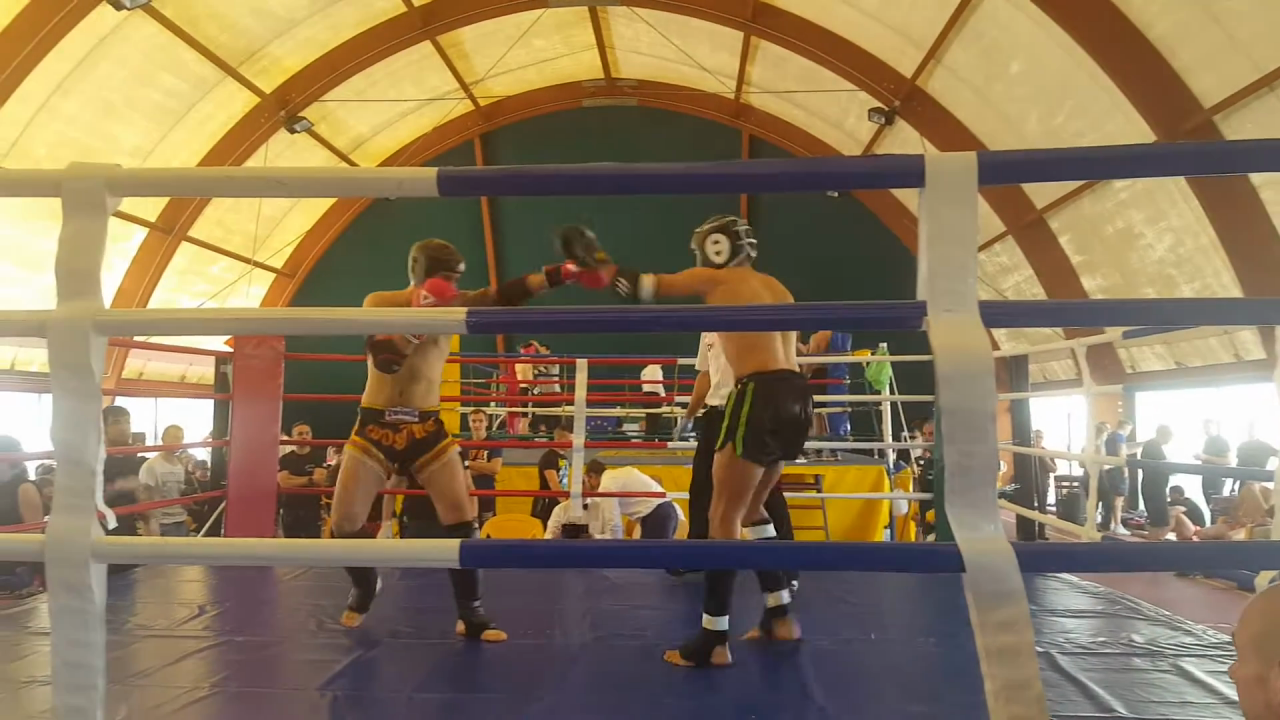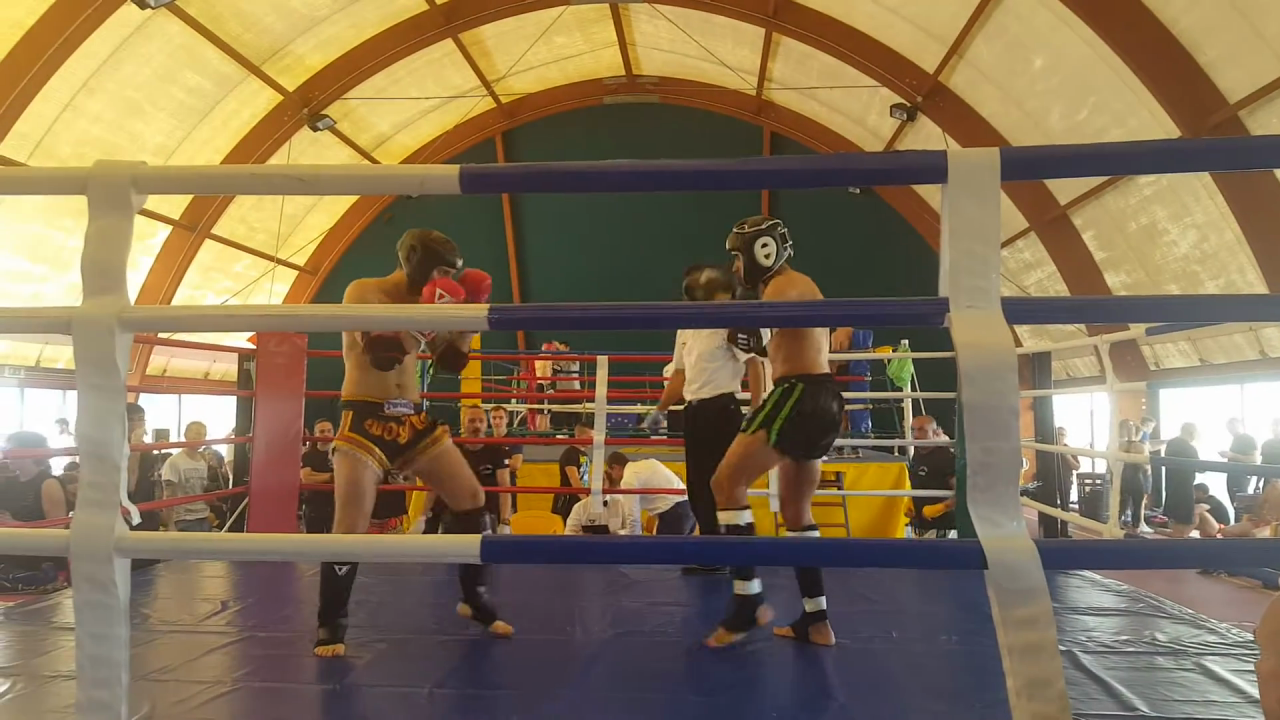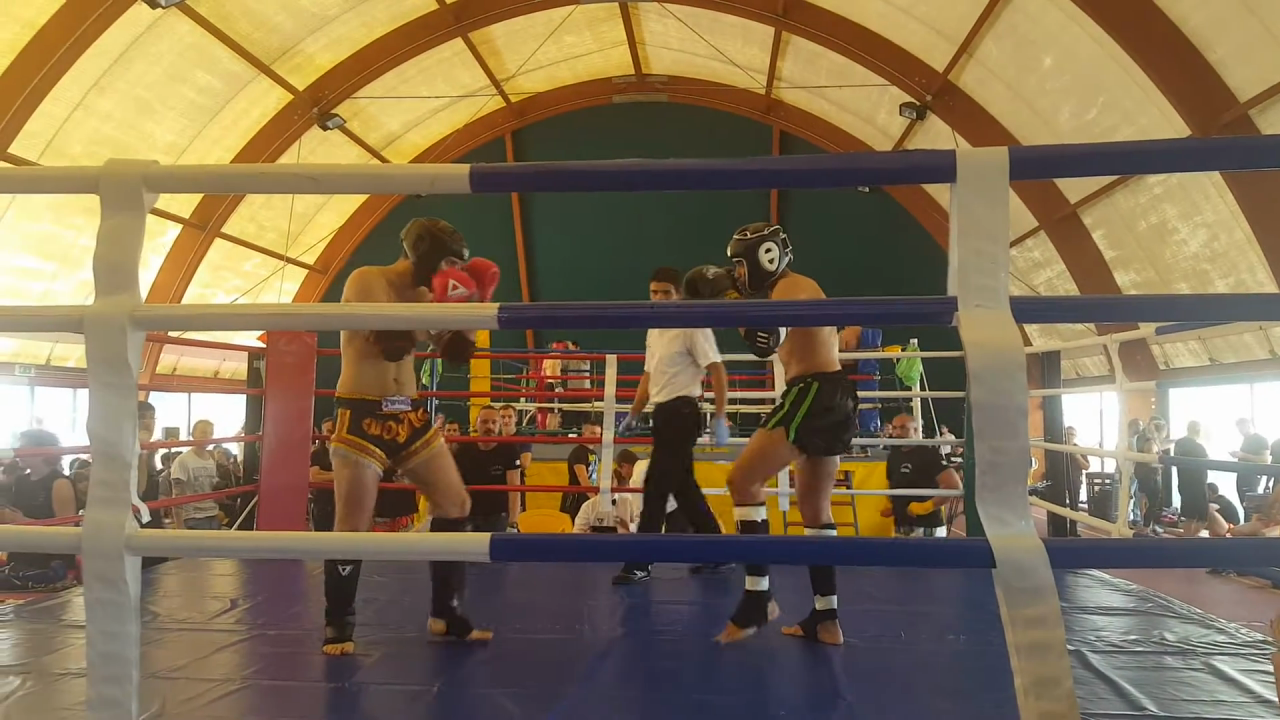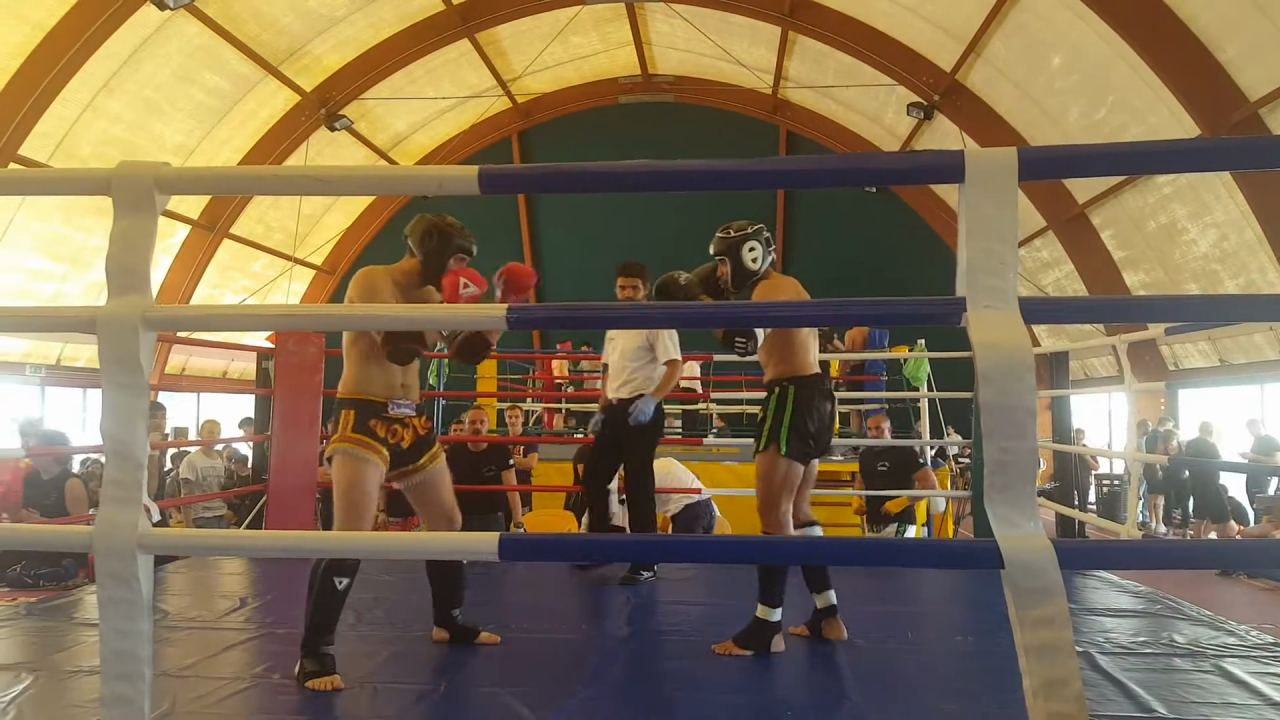
dt=0.4s
person 1, frame 1
left shoulder: (454, 305)
right shoulder: (378, 303)
left elbow: (506, 296)
right elbow: (385, 358)
left wrist: (555, 274)
left hip: (427, 427)
right hip: (376, 424)
left knee: (458, 519)
right knee: (344, 524)
left ankle: (471, 615)
right ankle: (365, 587)
person 1, frame 2
left shoulder: (426, 300)
right shoulder: (362, 291)
left elbow: (450, 362)
right elbow: (381, 355)
left hip: (413, 418)
right hip: (365, 420)
left knee: (472, 499)
right knee: (351, 527)
left ankle: (475, 599)
right ankle: (331, 626)
person 1, frame 3
left shoulder: (423, 295)
right shoulder: (366, 281)
left elbow: (456, 353)
right elbow: (391, 346)
left wrist: (477, 304)
right wrist: (440, 308)
left hip: (410, 415)
right hip: (361, 417)
left knee: (455, 508)
right knee: (352, 527)
left ankle: (445, 613)
right ankle: (339, 625)
person 1, frame 4
left shoulder: (428, 295)
right shoulder: (371, 280)
left elbow: (469, 352)
right elbow: (398, 348)
left wrist: (508, 307)
left hip: (411, 421)
right hip: (363, 420)
left knee: (447, 524)
right knee: (351, 536)
left ankle: (448, 621)
right ankle: (313, 656)
person 2, frame 1
left shoulder: (713, 281)
right shoulder: (776, 287)
left elbow: (639, 288)
left wrist: (589, 255)
left hip: (761, 397)
right hip: (794, 398)
left knee: (725, 515)
right knee: (749, 509)
left ankle: (713, 639)
right ankle: (779, 615)
person 2, frame 2
left shoulder: (785, 285)
right shoulder: (796, 285)
right elbow: (781, 339)
left hip: (800, 398)
right hip: (818, 400)
left knee: (726, 484)
right knee: (794, 510)
left ankle: (747, 600)
right ankle: (815, 620)
person 2, frame 3
left shoulder: (791, 288)
right shoulder: (796, 289)
left elbow: (765, 341)
right elbow: (778, 342)
left wrist: (725, 297)
right wrist: (733, 297)
left hip: (816, 395)
right hip: (828, 398)
left knee: (743, 479)
right knee: (814, 507)
left ankle: (758, 597)
right ankle: (825, 619)
person 2, frame 4
left shoulder: (772, 288)
right shoulder: (781, 288)
left elbow: (744, 343)
right elbow: (756, 341)
left wrist: (701, 301)
right wrist: (717, 297)
left hip: (793, 398)
right hip: (808, 398)
left knee: (773, 511)
right knee: (795, 510)
left ankle: (766, 628)
right ankle: (828, 616)
person 3, frame 1
right shoulder: (710, 330)
right wrist: (689, 416)
right hip: (714, 414)
left knee: (766, 492)
right knee: (701, 488)
left ankle: (788, 569)
person 3, frame 2
right shoulder: (684, 330)
left elbow: (755, 366)
left wrist: (754, 411)
right wrist: (660, 410)
left hip: (722, 409)
right hip: (693, 411)
left knee: (712, 484)
right knee: (697, 486)
person 3, frame 3
left shoulder: (692, 327)
right shoulder: (654, 330)
left elbow: (717, 372)
left wrist: (720, 417)
right wrist: (633, 414)
left hip: (682, 411)
right hip: (664, 413)
left knee: (656, 485)
right knee: (683, 487)
left ankle: (641, 563)
person 3, frame 4
right shoulder: (614, 327)
left elbow: (673, 367)
left wrist: (650, 400)
right wrist: (600, 412)
left hip: (643, 411)
right hip: (616, 412)
left knee: (639, 488)
right knee: (593, 479)
left ankle: (644, 563)
